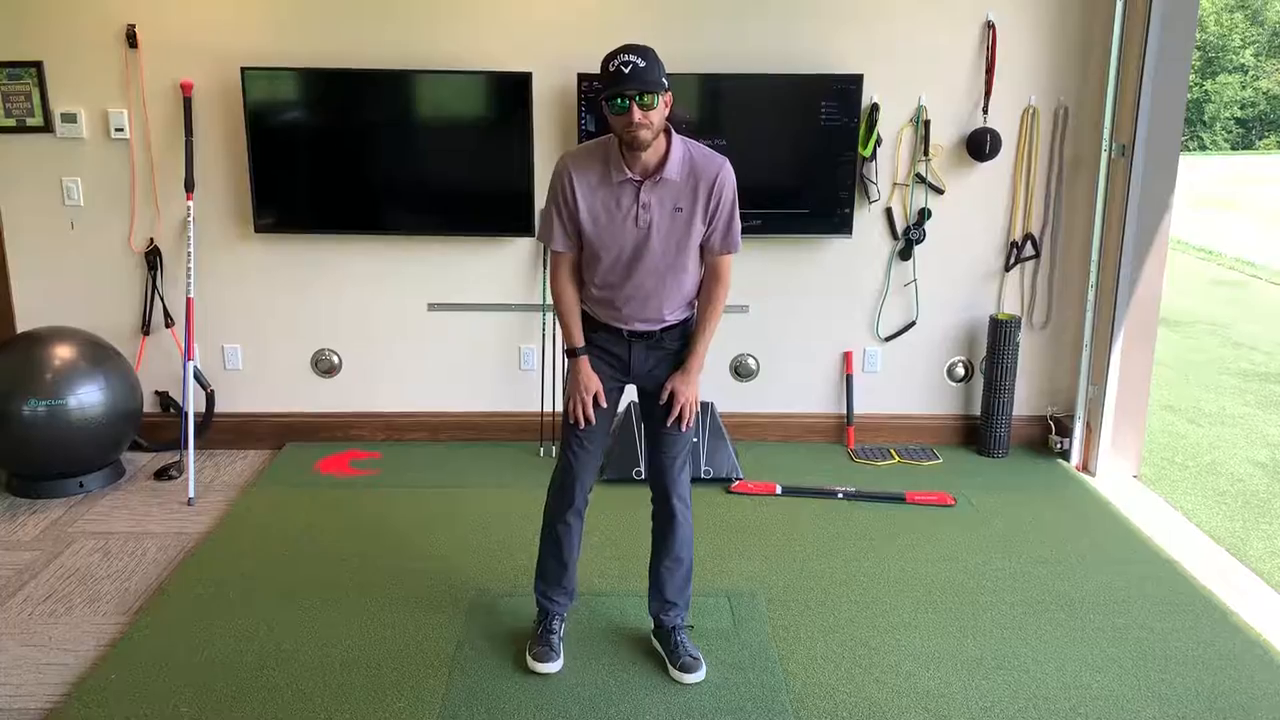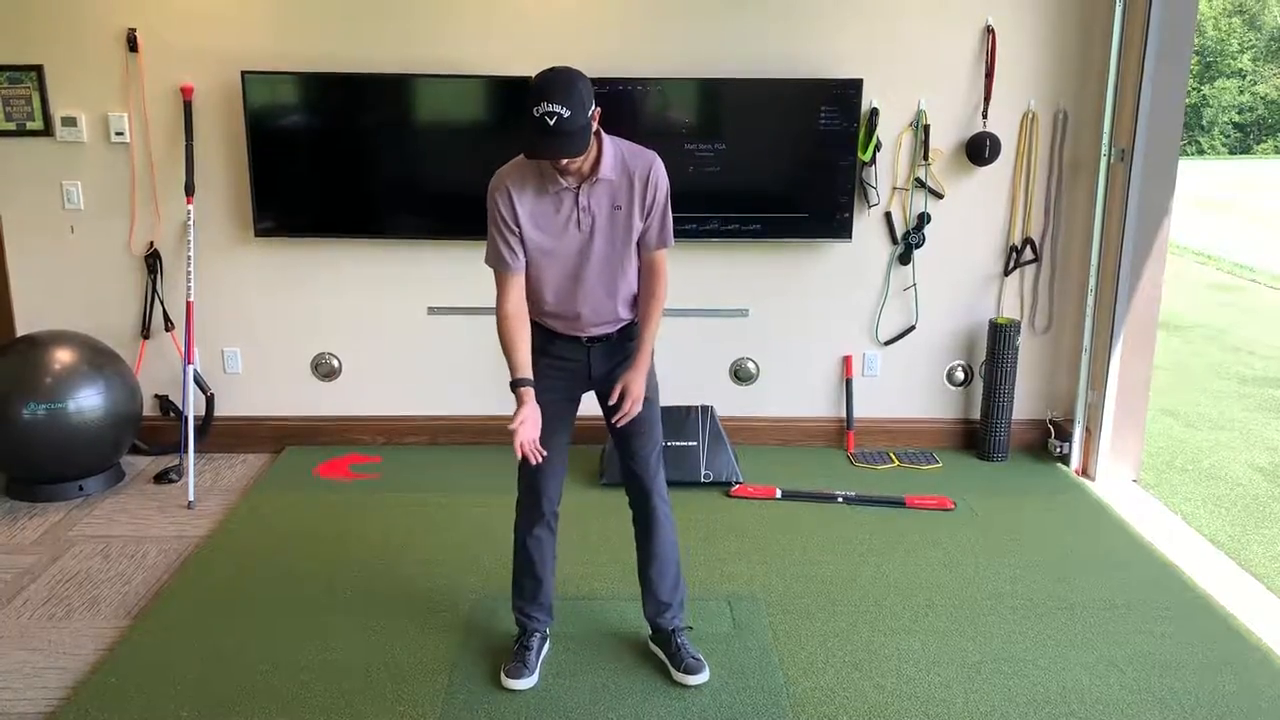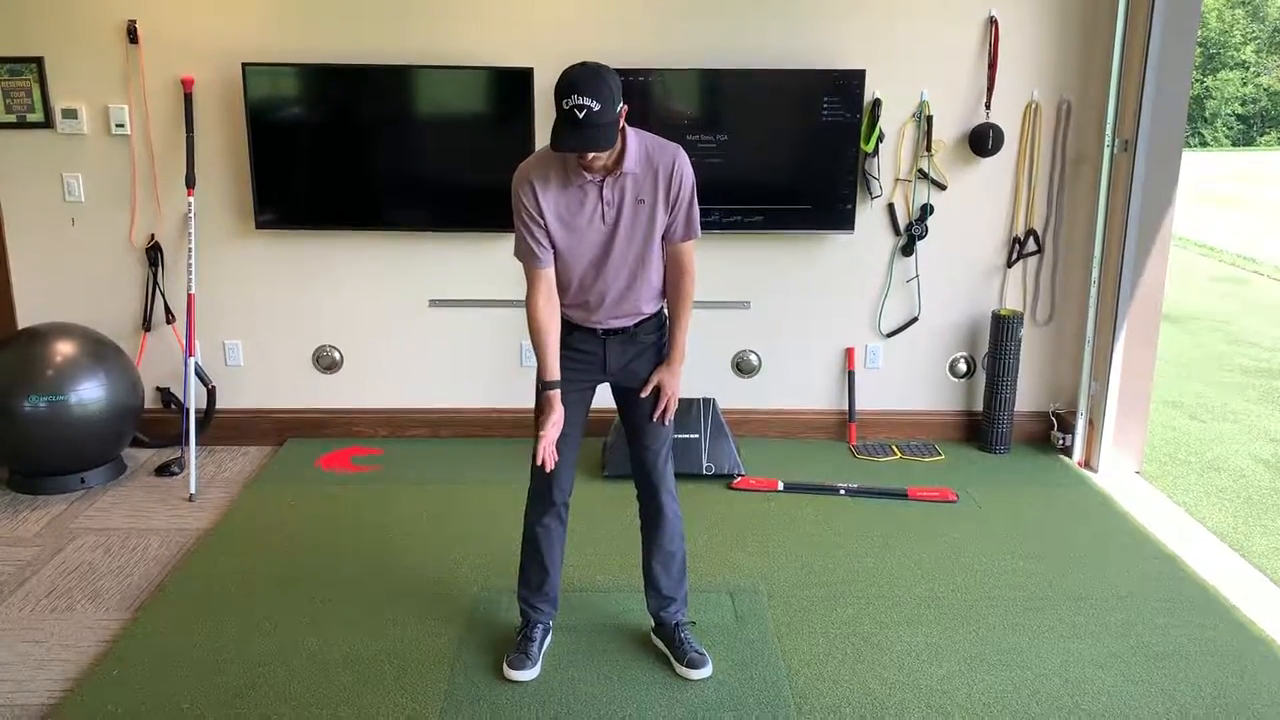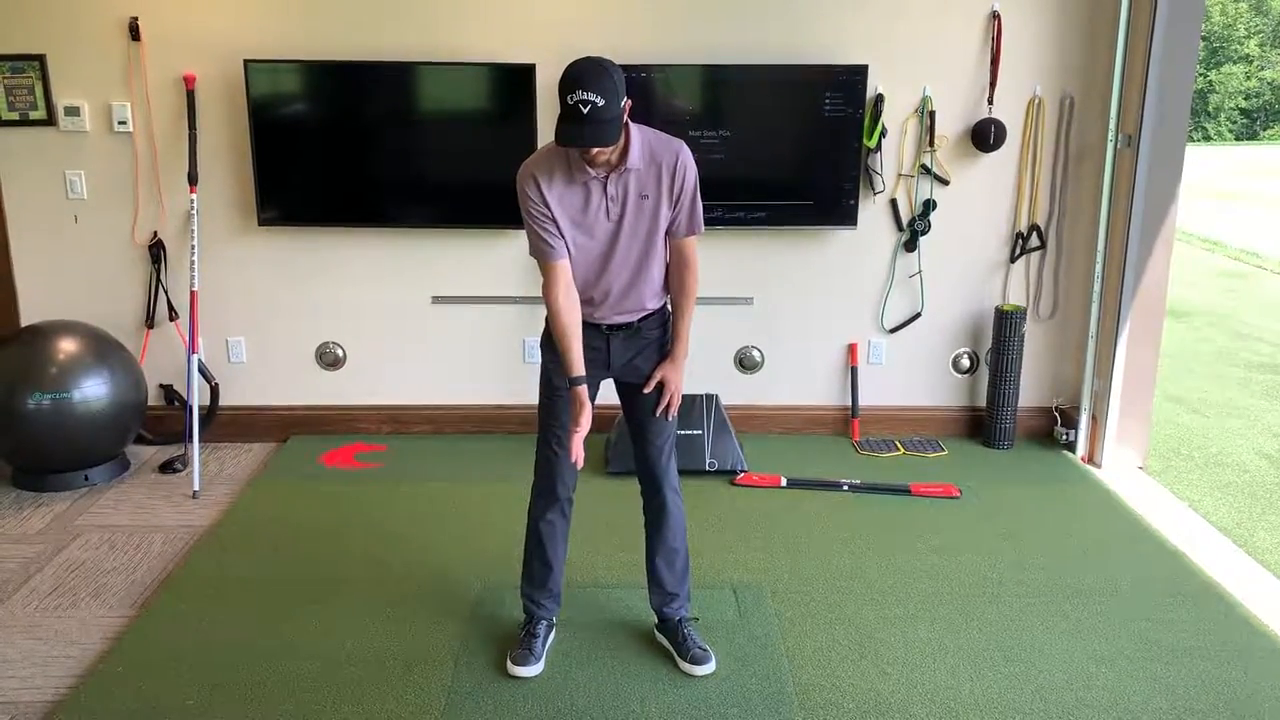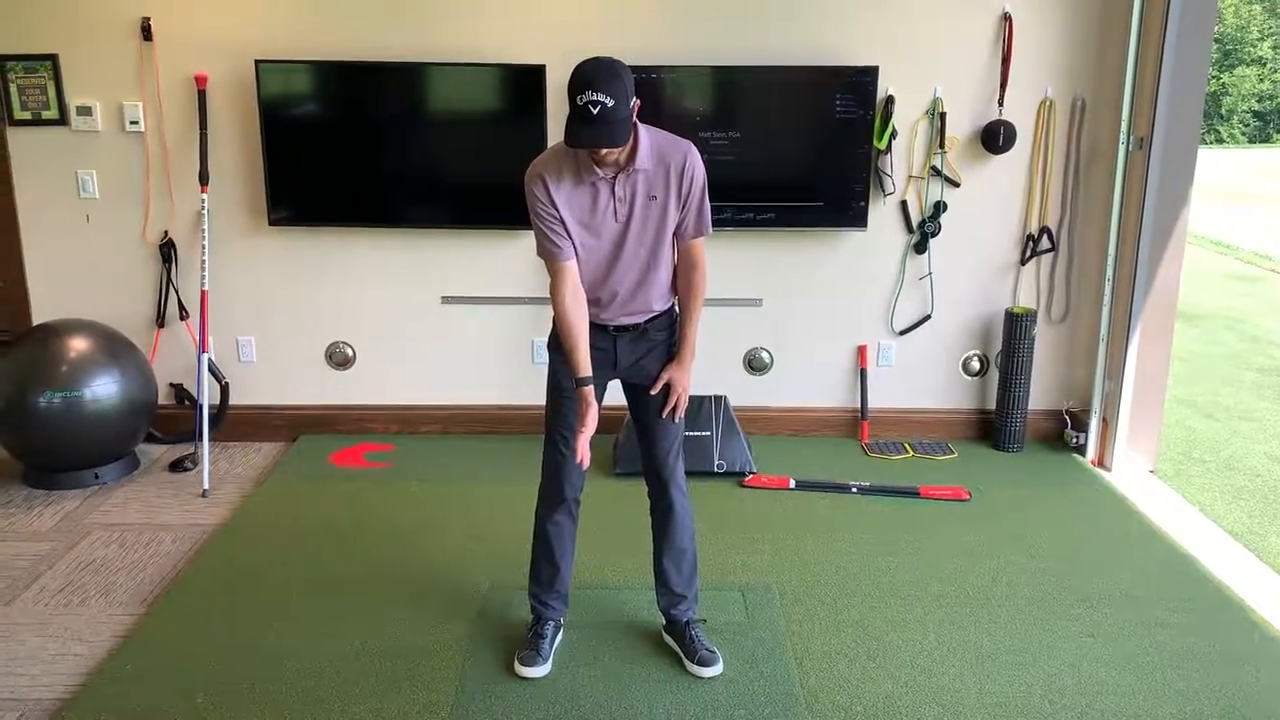
dt=0.7s
person 1, frame 1
left shoulder: (711, 173)
right shoulder: (575, 171)
left elbow: (718, 275)
right elbow: (563, 268)
left wrist: (692, 368)
right wrist: (578, 358)
left hip: (671, 345)
right hip: (600, 341)
left knee: (672, 493)
right knee: (570, 484)
left ankle: (670, 623)
right ankle: (551, 613)
person 1, frame 2
left shoulder: (644, 170)
right shoulder: (509, 186)
left elbow: (654, 272)
right elbow: (511, 294)
left wrist: (640, 364)
right wrist: (525, 393)
left hip: (623, 345)
right hip: (551, 350)
left knee: (650, 491)
right knee: (537, 500)
left ankle: (667, 626)
right ankle: (533, 630)
person 1, frame 3
left shoulder: (669, 164)
right shoulder: (533, 179)
left elbow: (681, 265)
right elbow: (541, 287)
left wrist: (675, 360)
right wrist: (552, 392)
left hip: (643, 339)
right hip: (570, 340)
left knee: (658, 486)
right knee: (548, 489)
left ankle: (670, 620)
right ankle: (536, 621)
person 1, frame 4
left shoulder: (672, 159)
right shoulder: (538, 176)
left elbow: (683, 259)
right elbow: (559, 283)
left wrist: (678, 355)
right wrist: (578, 387)
left hip: (647, 333)
right hip: (572, 335)
left knee: (661, 481)
right knee: (552, 484)
left ankle: (672, 616)
right ankle: (539, 617)
person 1, frame 5
left shoulder: (680, 161)
right shoulder: (546, 177)
left elbow: (691, 261)
right elbow: (566, 284)
left wrist: (685, 357)
right wrist: (584, 387)
left hip: (654, 335)
right hip: (581, 336)
left knee: (669, 483)
right knee: (560, 486)
left ankle: (680, 618)
right ankle: (546, 619)
